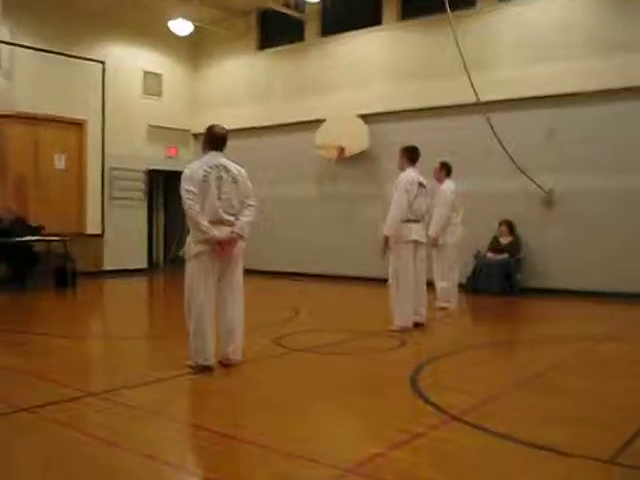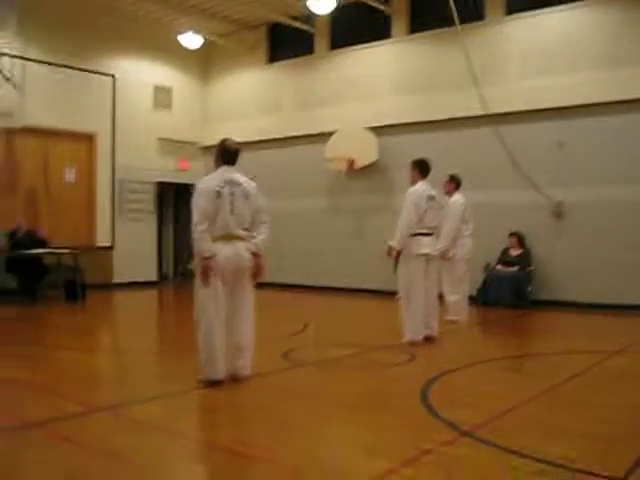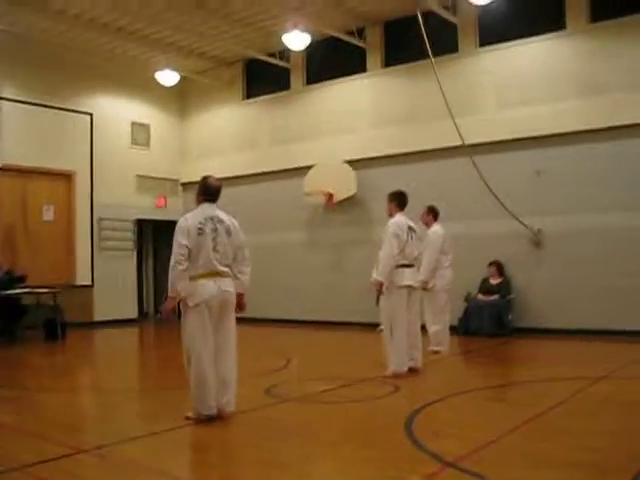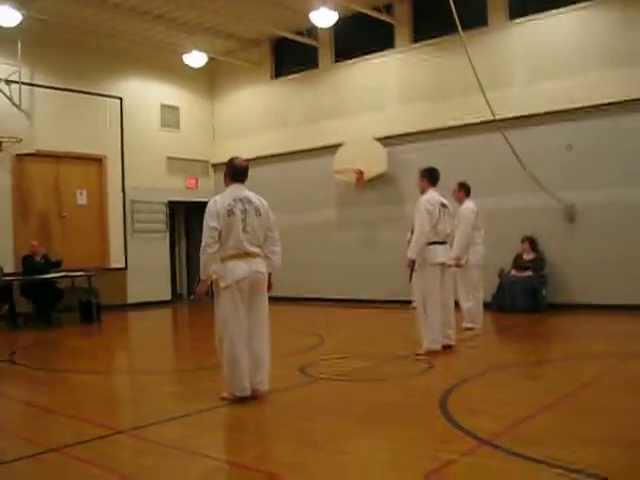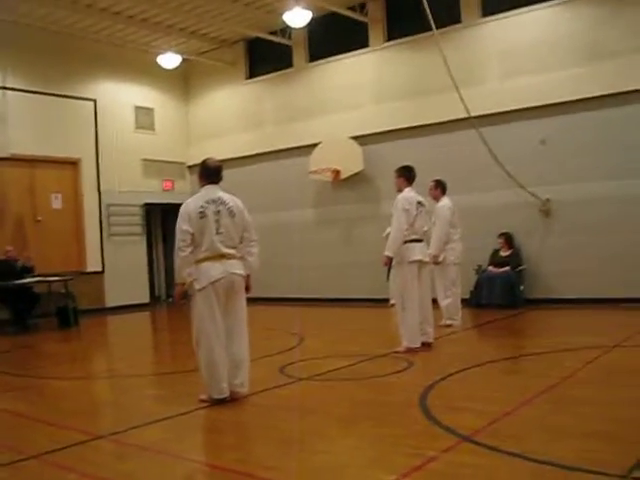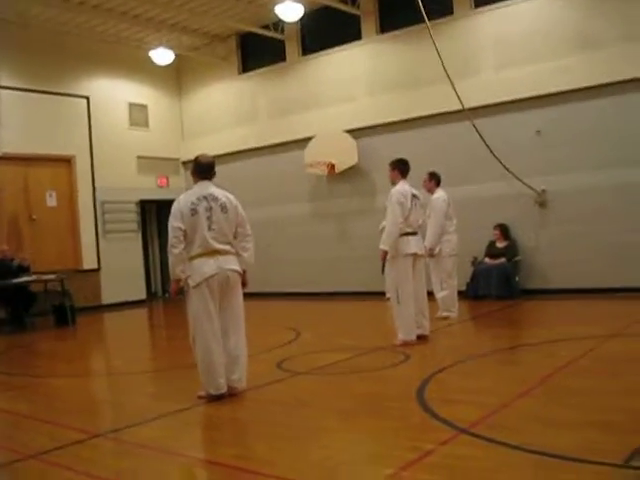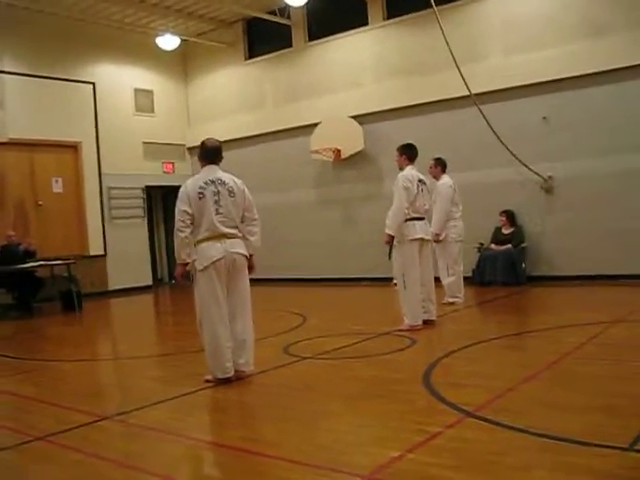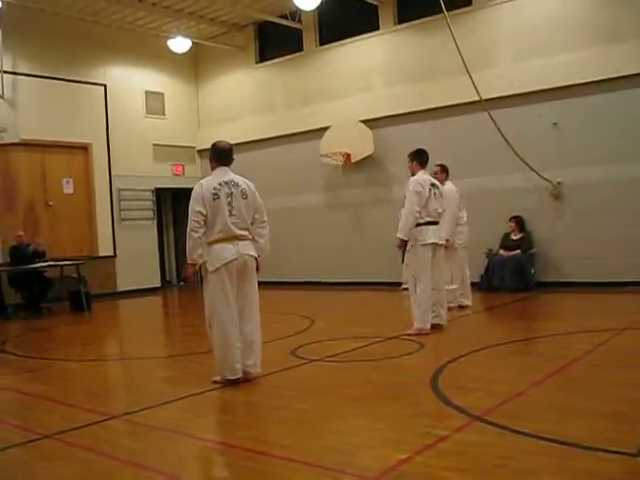
dt=0.4s
person 1, frame 1
left shoulder: (193, 170)
right shoulder: (238, 171)
left elbow: (192, 207)
right elbow: (249, 205)
left wrist: (210, 236)
right wrist: (236, 233)
left hip: (204, 240)
right hip: (231, 239)
left knee: (201, 301)
right knee: (231, 299)
left ankle: (203, 357)
right ankle: (231, 354)
person 1, frame 2
left shoulder: (206, 184)
right shoulder: (250, 186)
left elbow: (200, 224)
right elbow: (260, 223)
left wrist: (202, 257)
right wrist: (257, 255)
left hip: (215, 252)
right hip: (242, 252)
left knee: (211, 314)
right knee: (241, 313)
left ankle: (213, 371)
right ankle: (240, 368)
person 1, frame 3
left shoulder: (188, 221)
right shoulder: (231, 223)
left elbow: (179, 261)
right elbow: (242, 260)
left wrist: (173, 295)
right wrist: (240, 292)
left hip: (199, 290)
right hip: (225, 289)
left knee: (200, 351)
right knee: (224, 349)
left ankle: (205, 408)
right ankle: (224, 405)
person 1, frame 4
left shoulder: (217, 203)
right shoulder: (260, 203)
left elbow: (210, 244)
right elbow: (272, 241)
left wrist: (206, 277)
right wrist: (269, 271)
left hip: (230, 271)
right hip: (257, 269)
left knee: (233, 332)
right knee: (257, 329)
left ankle: (239, 388)
right ankle: (258, 384)
person 1, frame 5
left shoulder: (190, 206)
right shoulder: (236, 203)
left elbow: (183, 247)
right elbow: (249, 242)
left wrist: (181, 280)
right wrist: (247, 273)
left hip: (206, 273)
right hip: (233, 271)
left knee: (210, 334)
right knee: (236, 331)
left ankle: (218, 390)
right ankle: (237, 386)
person 1, frame 6
left shoulder: (182, 202)
right shoulder: (229, 199)
left elbow: (176, 243)
right elbow: (244, 237)
left wrist: (176, 277)
right wrist: (243, 268)
left hip: (200, 269)
right hip: (228, 266)
left knee: (207, 331)
right knee: (232, 326)
left ankle: (216, 386)
right ankle: (235, 381)
person 1, frame 7
left shoulder: (190, 187)
right shoulder: (236, 183)
left elbow: (182, 227)
right elbow: (251, 221)
left wrist: (182, 260)
right wrist: (249, 253)
left hip: (208, 253)
right hip: (235, 250)
left knee: (214, 315)
right knee: (239, 311)
left ankle: (223, 370)
right ankle: (242, 365)
person 1, frame 8
left shoulder: (203, 187)
right shoulder: (247, 186)
left elbow: (196, 228)
right elbow: (261, 224)
left wrist: (193, 260)
right wrist: (257, 254)
left hip: (218, 255)
right hip: (245, 252)
left knee: (223, 316)
right knee: (248, 312)
left ankle: (231, 371)
right ankle: (250, 367)
person 2, frame 1
left shoulder: (404, 178)
right shoulder: (422, 181)
left elbow: (398, 208)
right elbow: (424, 208)
left wrist: (388, 233)
right wrist: (419, 227)
left hip: (404, 231)
right hip: (418, 231)
left knee: (402, 278)
right knee: (417, 276)
left ankle: (403, 320)
right ankle: (418, 316)
person 2, frame 2
left shoulder: (414, 192)
right shoulder: (433, 194)
left elbow: (407, 221)
right elbow: (436, 222)
left wrist: (394, 244)
left hip: (414, 245)
right hip: (429, 244)
left knee: (412, 291)
right knee: (428, 290)
left ankle: (414, 333)
right ankle: (430, 330)
person 2, frame 3
left shoulder: (394, 224)
right shoulder: (411, 226)
left elbow: (389, 254)
right elbow: (415, 253)
left wrist: (380, 279)
left hip: (396, 277)
right hip: (410, 275)
left knee: (395, 323)
right knee: (410, 321)
left ankle: (398, 366)
right ankle: (413, 361)
person 2, frame 4
left shoulder: (425, 200)
right shoulder: (444, 202)
left elbow: (422, 231)
right elbow: (448, 229)
left wrist: (412, 255)
left hip: (429, 253)
right hip: (443, 251)
left knee: (428, 300)
right knee: (444, 298)
left ankle: (432, 343)
right ankle: (447, 339)
person 2, frame 5
left shoulder: (402, 199)
right shoulder: (420, 200)
left elbow: (399, 229)
right elbow: (422, 227)
left wrist: (389, 253)
left hip: (406, 252)
right hip: (420, 249)
left knee: (407, 298)
right knee: (421, 296)
left ankle: (411, 341)
right ankle: (425, 336)
person 2, frame 6
left shoulder: (397, 192)
right shoulder: (414, 193)
left elbow: (394, 223)
right elbow: (418, 220)
left wrist: (384, 247)
left hip: (401, 245)
right hip: (415, 242)
left knee: (402, 292)
right knee: (417, 289)
left ankle: (407, 334)
right ankle: (421, 329)
person 2, frame 7
left shoulder: (403, 177)
right shoulder: (421, 178)
left elbow: (399, 208)
right elbow: (425, 206)
left wrist: (390, 231)
left hip: (408, 230)
right hip: (422, 228)
left knee: (409, 277)
right knee: (424, 275)
left ankle: (413, 320)
right ankle: (428, 314)
person 2, frame 8
left shoulder: (415, 182)
right shoulder: (435, 184)
left elbow: (411, 212)
right elbow: (439, 210)
left wrist: (402, 235)
left hip: (420, 234)
right hip: (435, 232)
left knee: (420, 281)
right knee: (436, 279)
left ankle: (422, 324)
right ankle: (438, 319)
person 3, frame 1
left shoulder: (445, 189)
right shoulder: (449, 187)
left elbow: (442, 214)
left wrist: (434, 234)
right wrist: (436, 233)
left hip: (446, 234)
right hip: (449, 233)
left knee: (445, 269)
right knee: (448, 269)
left ankle: (446, 301)
right ankle: (448, 300)
person 3, frame 2
left shoulder: (455, 202)
right shoulder: (458, 200)
left elbow: (452, 227)
left wrist: (444, 248)
right wrist: (445, 246)
left hip: (456, 247)
right hip: (459, 246)
left knee: (455, 282)
right knee: (457, 282)
left ankle: (457, 314)
right ankle: (458, 313)
person 3, frame 3
left shoulder: (433, 233)
right shoulder: (438, 231)
left elbow: (431, 258)
left wrist: (424, 279)
right wrist: (426, 278)
left hip: (436, 278)
right hip: (439, 277)
left knee: (436, 313)
right knee: (438, 312)
left ankle: (439, 344)
right ankle: (439, 343)
person 3, frame 4
left shoulder: (466, 209)
right shoulder: (469, 207)
left elbow: (464, 235)
left wrist: (457, 255)
right wrist: (459, 255)
left hip: (469, 255)
right hip: (471, 253)
left knee: (469, 289)
right knee: (472, 289)
left ankle: (472, 321)
right ankle: (473, 320)
person 3, frame 5
left shoulder: (442, 206)
right shoulder: (445, 205)
left elbow: (441, 232)
left wrist: (435, 253)
right wrist: (436, 252)
left hip: (447, 252)
right hip: (449, 251)
left knee: (447, 287)
right knee: (450, 286)
left ankle: (451, 318)
right ankle: (452, 317)
person 3, frame 6
left shoulder: (437, 198)
right shoulder: (440, 197)
left elbow: (436, 224)
left wrist: (430, 246)
right wrist: (431, 244)
left hip: (442, 244)
right hip: (445, 243)
left knee: (443, 279)
right knee: (446, 278)
left ankle: (448, 310)
right ankle: (449, 309)
person 3, frame 7
left shoulder: (443, 184)
right shoulder: (446, 183)
left elbow: (442, 210)
left wrist: (436, 231)
right wrist: (438, 230)
left hip: (448, 229)
right hip: (451, 228)
left knee: (449, 264)
right knee: (452, 264)
left ankle: (454, 296)
right ankle: (455, 295)
person 3, frame 8
left shoulder: (448, 190)
right shoulder: (445, 190)
left elbow: (451, 215)
left wrist: (447, 237)
right wrist: (447, 236)
left hip: (455, 234)
right hip: (456, 233)
left knee: (453, 269)
right knee: (460, 269)
left ankle: (453, 299)
right ankle: (463, 300)
